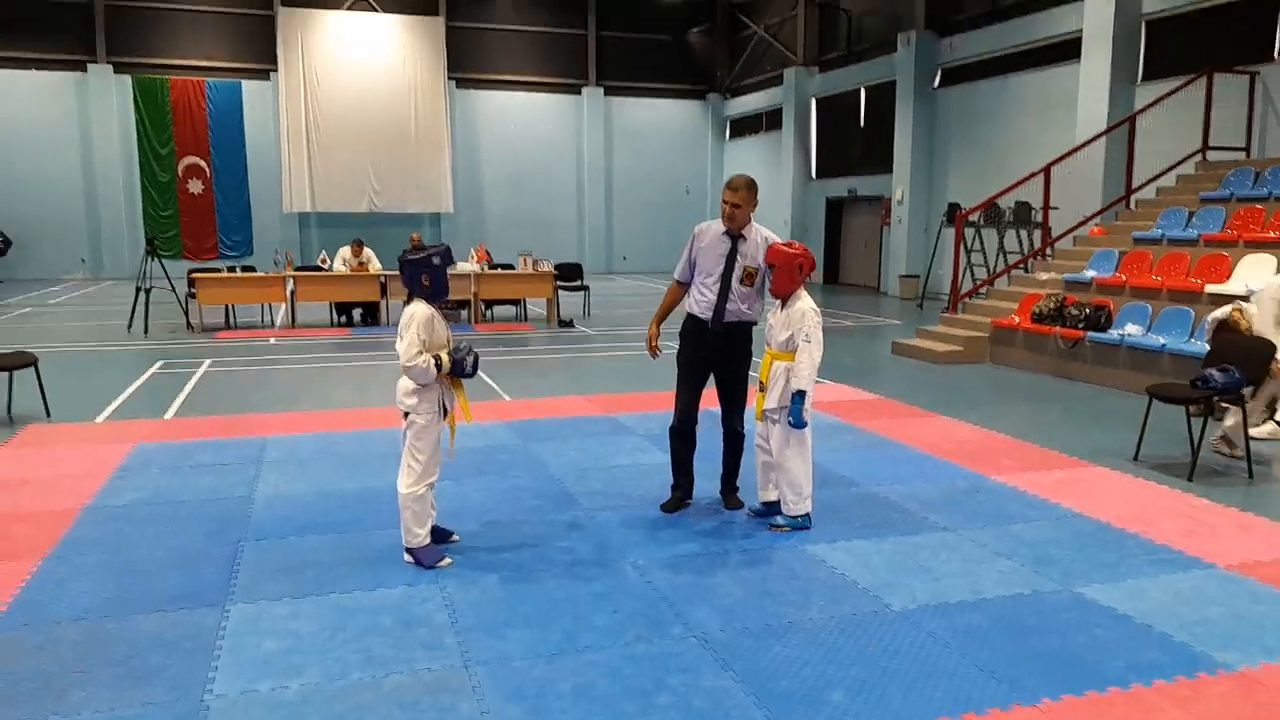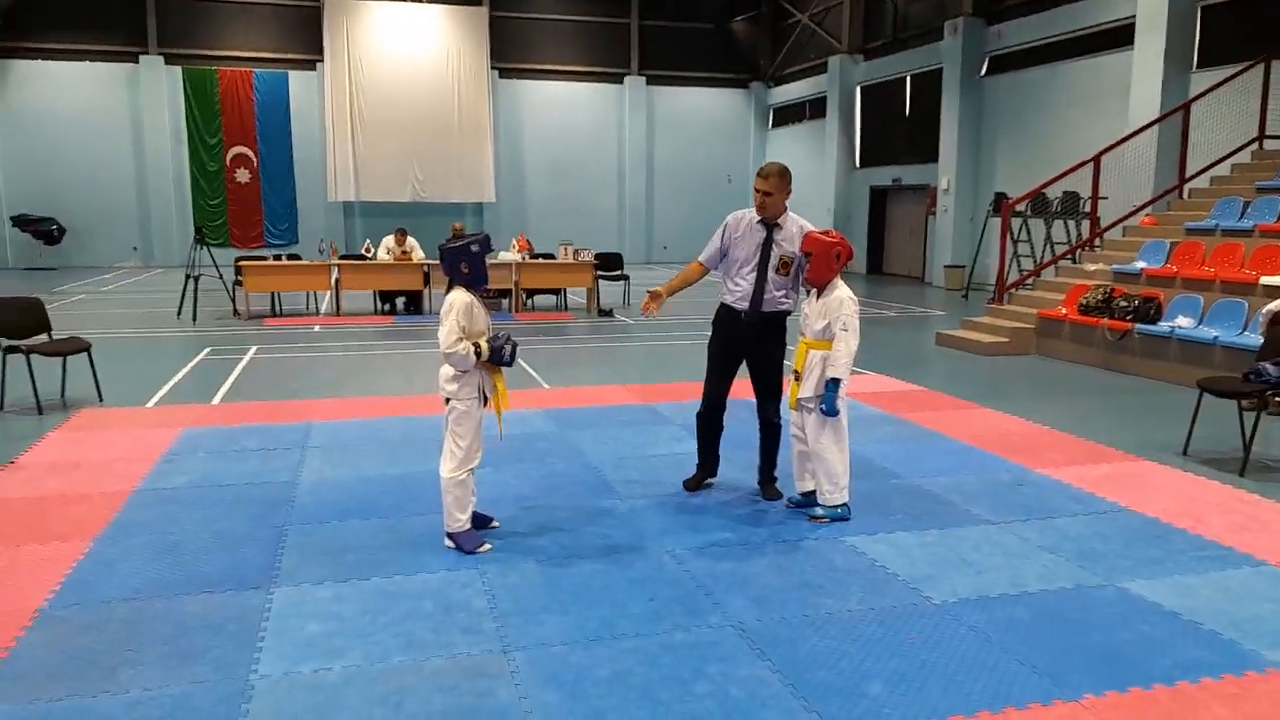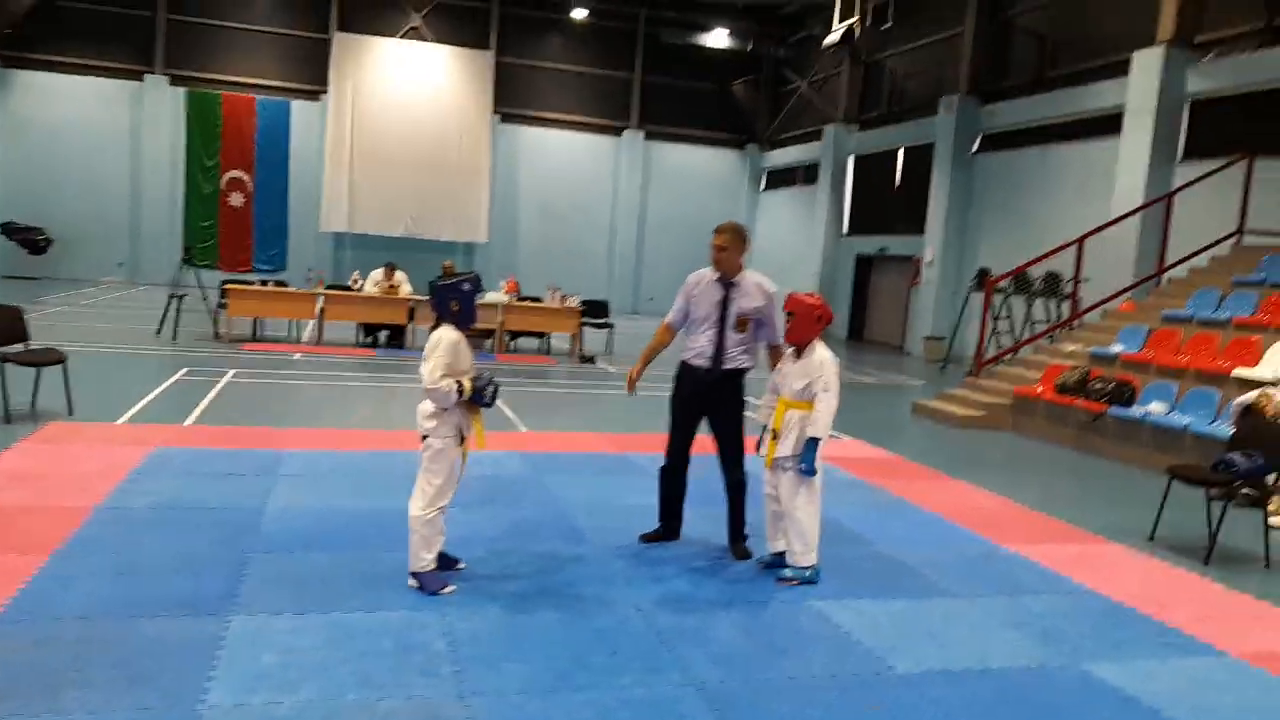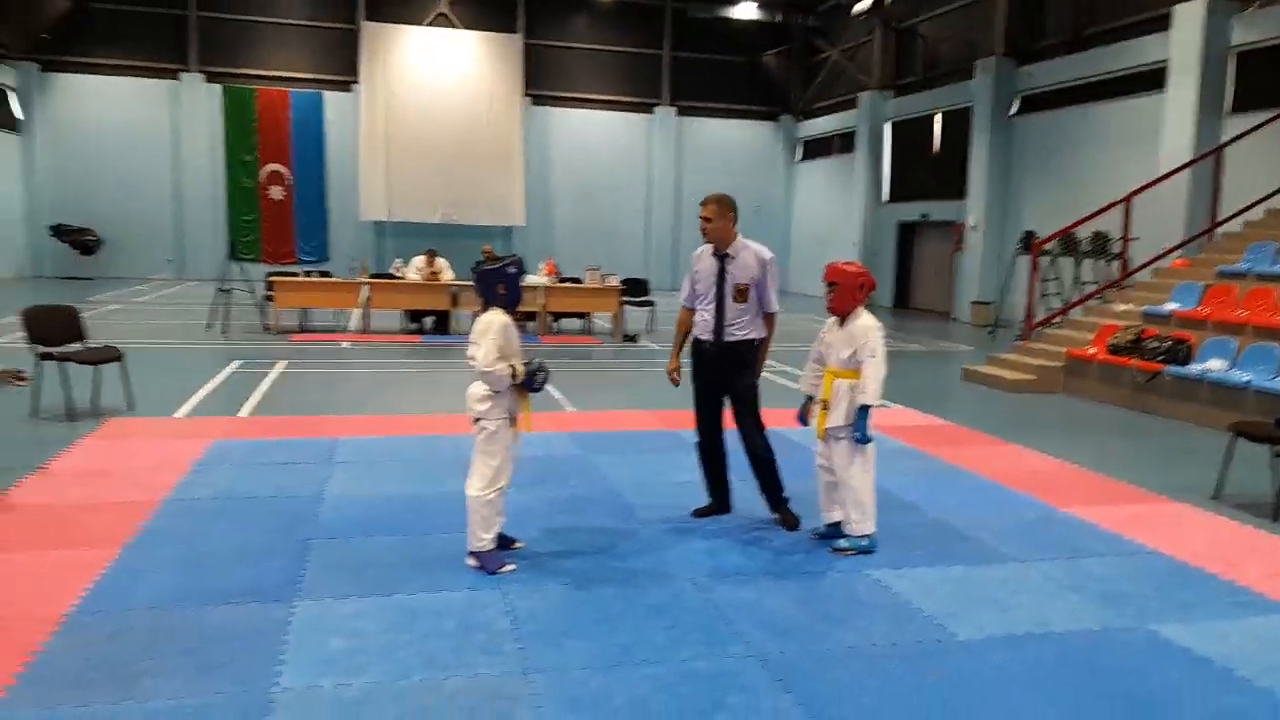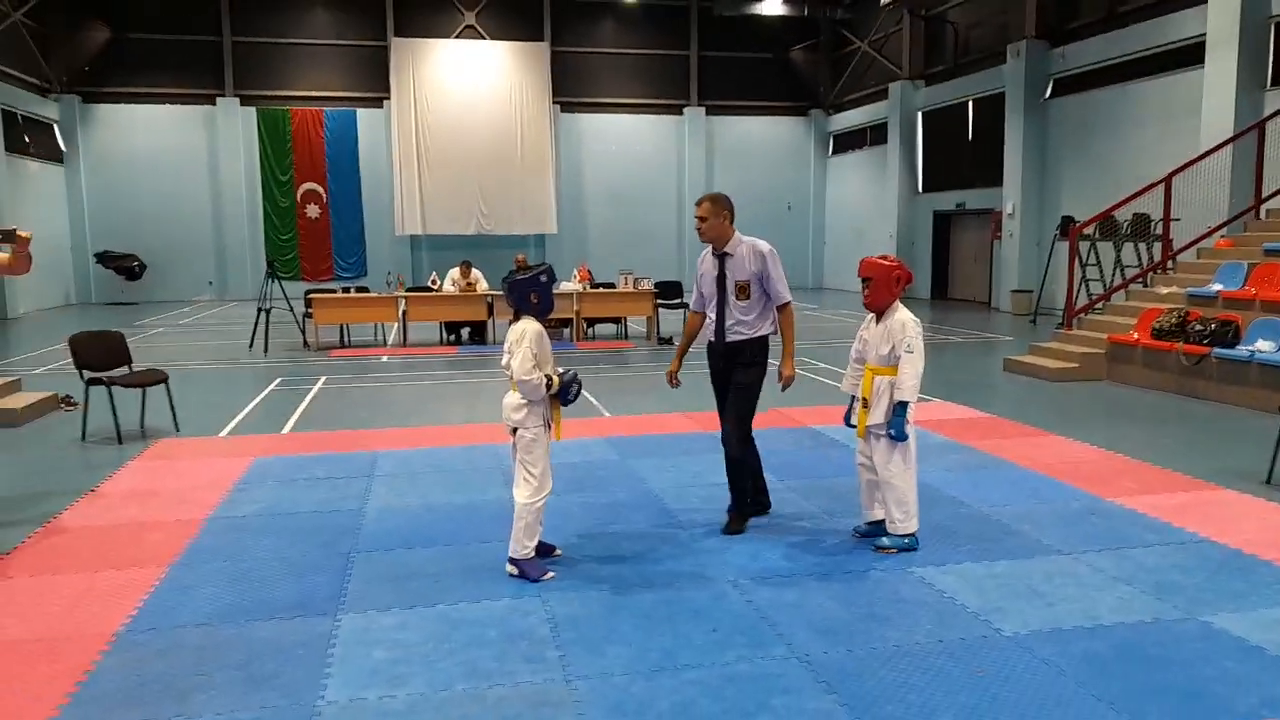
dt=0.3s
person 1, frame 1
left shoulder: (768, 244)
right shoulder: (702, 234)
right elbow: (681, 282)
right wrist: (656, 322)
left hip: (736, 337)
right hip: (697, 331)
left knee: (734, 420)
right knee: (684, 416)
left ankle: (729, 488)
right ankle: (681, 489)
person 1, frame 2
left shoulder: (803, 234)
right shoulder: (736, 222)
right elbow: (704, 264)
right wrist: (666, 291)
left hip: (770, 327)
right hip: (730, 320)
left knee: (769, 408)
right knee: (711, 402)
left ankle: (767, 478)
right ankle: (706, 469)
person 1, frame 3
left shoulder: (762, 291)
right shoulder: (696, 281)
left elbow: (774, 344)
right elbow: (670, 326)
right wrist: (641, 364)
left hip: (727, 383)
right hip: (690, 377)
left knee: (733, 465)
right knee: (674, 458)
left ankle: (737, 536)
right ankle: (669, 526)
person 1, frame 4
left shoulder: (760, 258)
right shoulder: (699, 257)
left elbow: (770, 314)
right elbow: (688, 309)
left wrist: (760, 359)
right wrist: (675, 354)
left hip: (739, 354)
right hip: (703, 352)
left knee: (752, 434)
right knee: (707, 434)
left ankle: (779, 504)
right ankle: (720, 499)
person 1, frame 5
left shoulder: (760, 253)
right shoulder: (705, 260)
left elbow: (783, 307)
right elbow: (697, 312)
left wrist: (787, 359)
right wrist: (678, 357)
left hip: (749, 352)
right hip: (717, 353)
left knee: (737, 433)
right knee: (731, 434)
left ankle: (739, 511)
right ankle: (756, 500)
person 2, frame 1
left shoulder: (425, 310)
right shoulder: (421, 314)
right elbow: (411, 363)
left wrist: (454, 359)
right wrist: (449, 362)
left hip: (429, 398)
right hip: (422, 400)
left knee: (426, 469)
right knee: (417, 472)
left ankle: (425, 525)
right ankle: (415, 544)
person 2, frame 2
left shoulder: (469, 298)
right shoulder: (460, 301)
right elbow: (451, 349)
left wrist: (493, 349)
right wrist: (487, 351)
left hip: (472, 385)
right hip: (464, 386)
left knee: (468, 455)
right knee: (459, 458)
left ankle: (465, 512)
right ankle: (456, 529)
person 2, frame 3
left shoulder: (452, 336)
right shoulder: (448, 338)
right elbow: (434, 385)
left wrist: (473, 387)
right wrist: (469, 389)
left hip: (449, 422)
right hip: (442, 423)
left knee: (440, 493)
right knee: (430, 495)
left ankle: (432, 552)
right ankle: (422, 568)
person 2, frame 4
left shoulder: (490, 318)
right shoulder: (499, 321)
left elbow: (476, 357)
right elbow: (488, 367)
left wrist: (518, 371)
right wrist: (520, 374)
left hip: (497, 404)
right hip: (493, 406)
left knee: (496, 473)
right knee: (489, 477)
left ankle: (490, 532)
right ankle: (480, 548)
person 2, frame 5
left shoulder: (520, 326)
right shoulder: (532, 329)
right elbow: (525, 378)
left wrist: (554, 379)
right wrist: (555, 384)
left hip: (528, 411)
right hip: (529, 413)
left knee: (530, 481)
right knee: (534, 485)
left ankle: (529, 541)
right ankle: (520, 556)
person 3, frame 1
left shoulder: (805, 311)
right shoulder: (780, 305)
left elbow: (808, 358)
left wrist: (799, 400)
left hip: (789, 391)
right hip: (772, 387)
left knee: (789, 451)
right knee: (764, 445)
left ankle: (798, 511)
right ankle: (771, 499)
person 3, frame 2
left shoulder: (842, 299)
right shoulder: (814, 295)
left elbow: (844, 346)
left wrist: (832, 388)
left hip: (824, 380)
right hip: (805, 377)
left knee: (826, 440)
right knee: (800, 436)
left ankle: (836, 502)
right ankle: (809, 490)
person 3, frame 3
left shoulder: (823, 360)
right shoulder: (790, 356)
left elbow: (824, 407)
left wrist: (811, 448)
right wrist: (765, 432)
left hip: (800, 441)
right hip: (779, 437)
left knee: (799, 501)
right knee: (774, 495)
left ankle: (805, 564)
right ankle: (780, 550)
person 3, frame 4
left shoulder: (868, 327)
right shoulder: (832, 325)
left elbow: (873, 374)
right elbow: (816, 364)
left wrist: (863, 415)
right wrist: (808, 401)
left hip: (851, 409)
right hip: (829, 406)
left knee: (853, 470)
right knee: (827, 465)
left ankle: (862, 533)
right ankle: (835, 521)
person 3, frame 5
left shoulder: (905, 323)
right shoulder: (870, 320)
left elbow: (910, 371)
left wrist: (900, 412)
right wrist: (852, 401)
left hip: (891, 406)
right hip: (870, 404)
left knee: (894, 469)
right knee: (867, 464)
left ankle: (904, 532)
right ankle: (876, 519)
